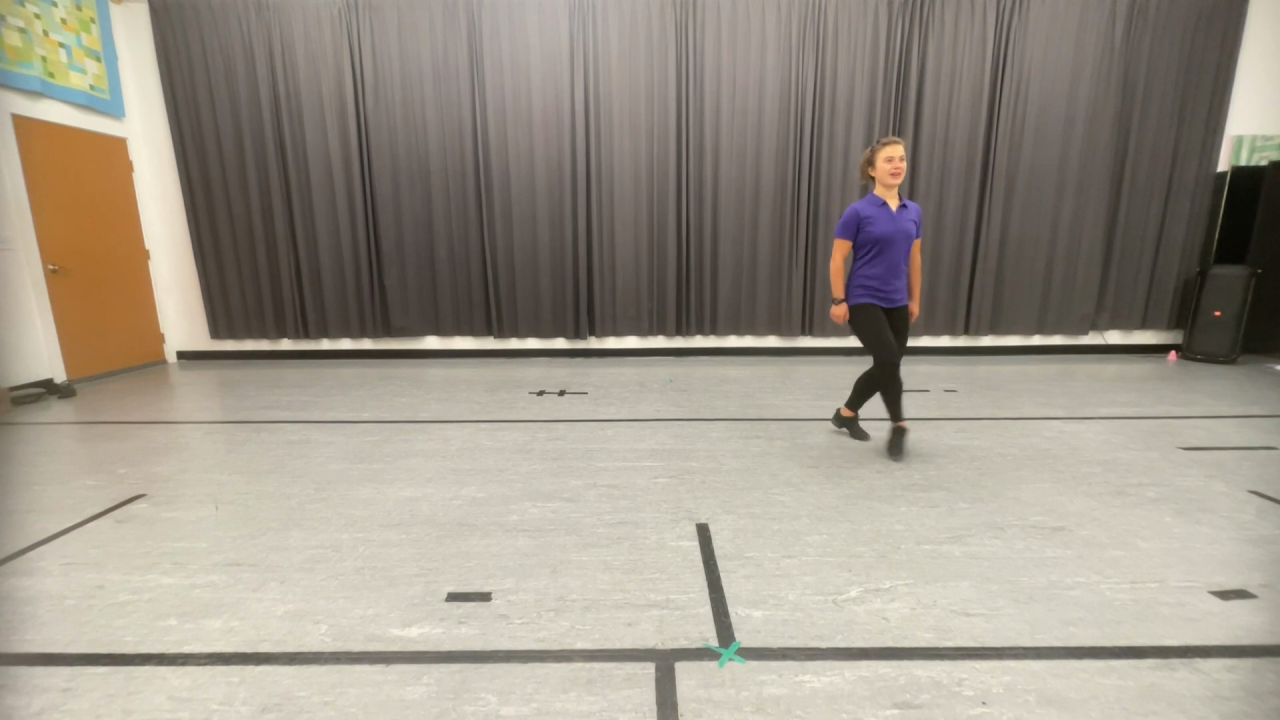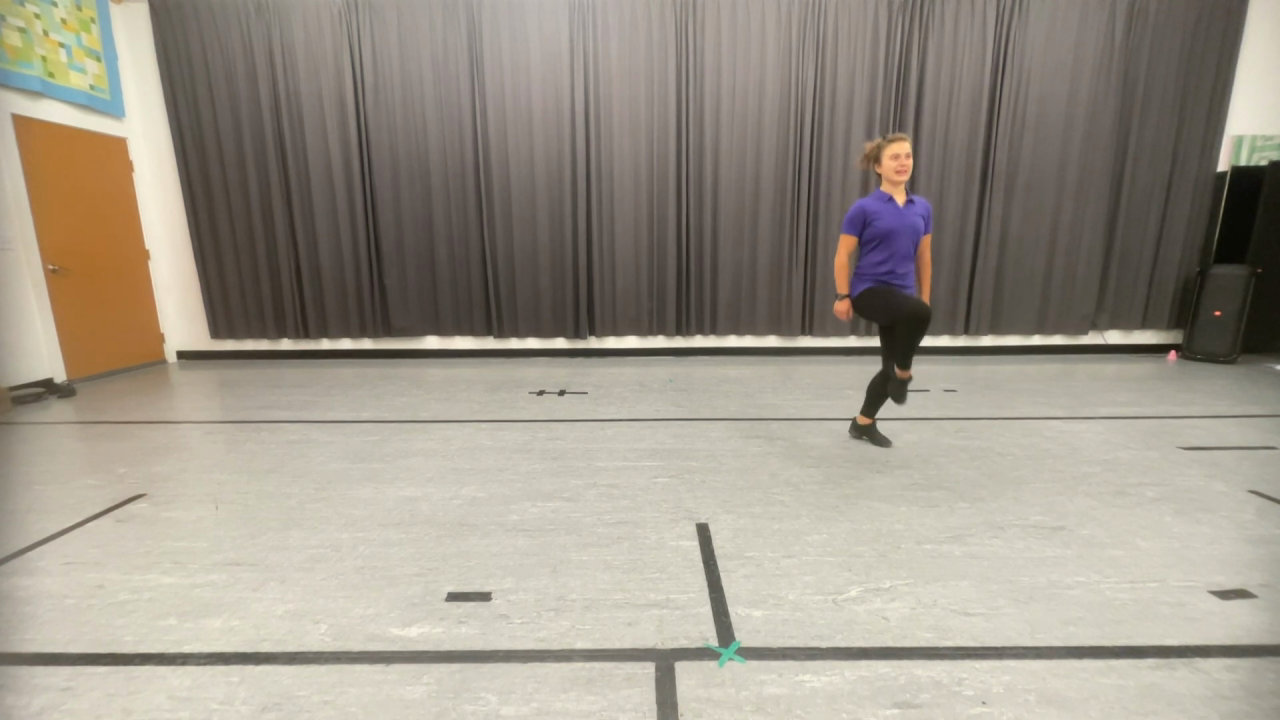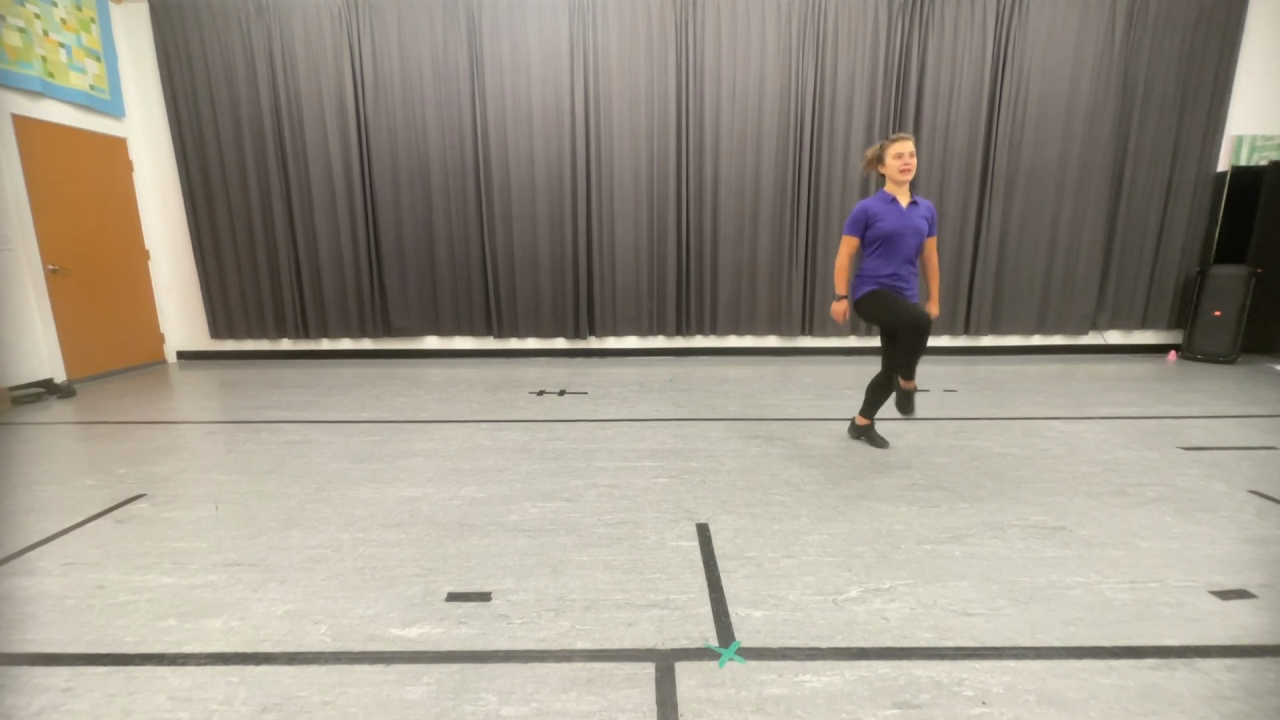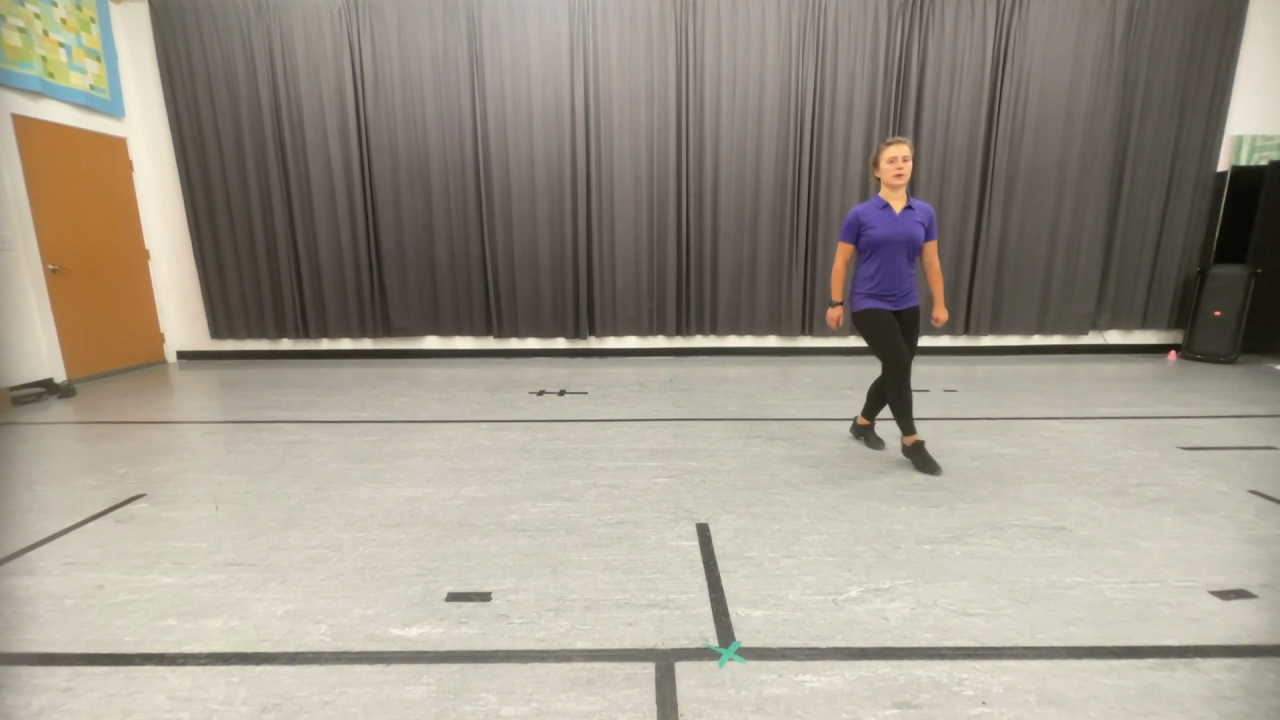
dt=0.5s
person 1, frame 1
left shoulder: (914, 212)
right shoulder: (858, 212)
left elbow: (914, 259)
right elbow: (838, 259)
left wrist: (914, 299)
right wrist: (838, 300)
left hip: (896, 304)
right hip: (863, 301)
left knee: (888, 364)
right knee: (888, 359)
left ankle: (846, 413)
right ankle: (898, 427)
person 1, frame 2
left shoulder: (922, 208)
right shoulder: (863, 209)
left elbow: (923, 256)
right elbow: (844, 255)
left wrist: (925, 296)
right wrist: (842, 296)
left hip: (902, 292)
right hip: (868, 292)
right knee: (918, 313)
left ankle: (864, 422)
right ankle: (902, 370)
person 1, frame 3
left shoulder: (926, 209)
right shoulder: (866, 209)
left elbow: (929, 258)
right elbow: (844, 256)
left wrist: (934, 299)
right wrist: (840, 297)
left hip: (903, 296)
right hip: (870, 293)
left knee: (892, 367)
right knee: (917, 322)
left ankle: (861, 423)
right ankle: (907, 382)
person 1, frame 4
left shoulder: (924, 213)
right shoulder: (860, 215)
left elbow: (931, 262)
right elbow: (841, 262)
left wrist: (939, 304)
right wrist: (836, 303)
left hip: (906, 305)
right hip: (869, 304)
left knee: (894, 371)
right knee: (900, 365)
left ankle: (863, 423)
right ankle: (911, 442)
